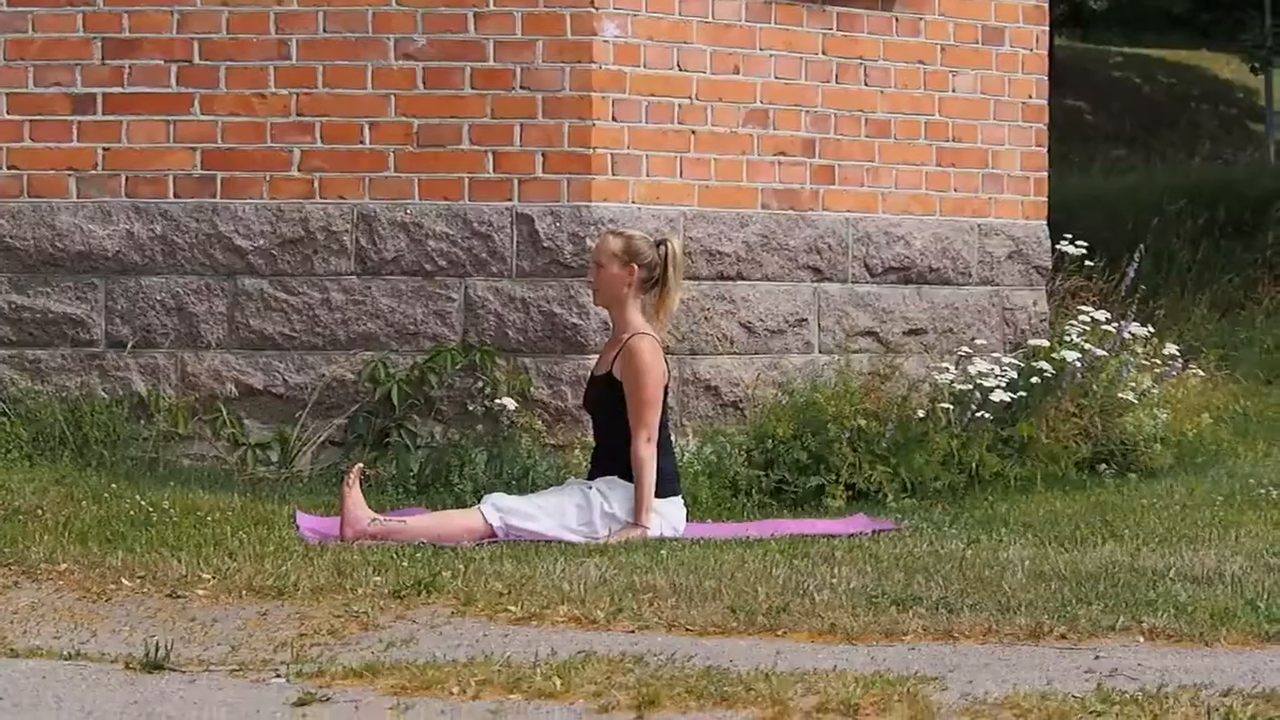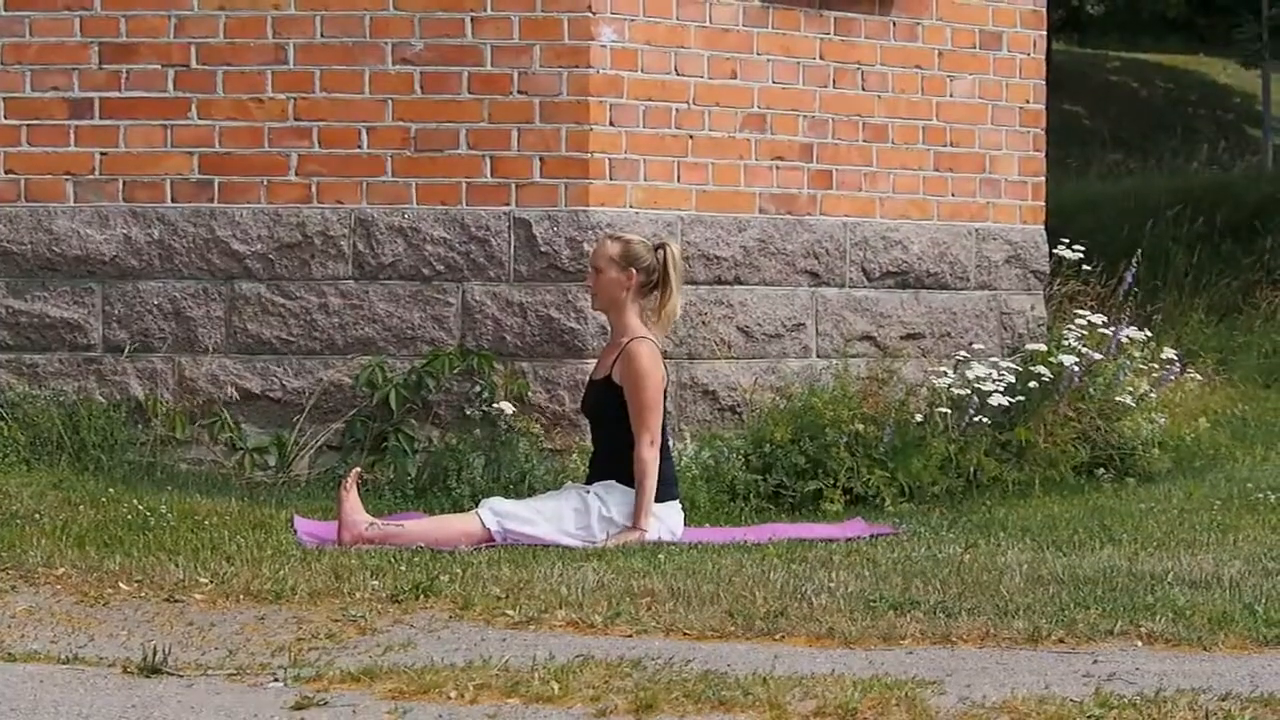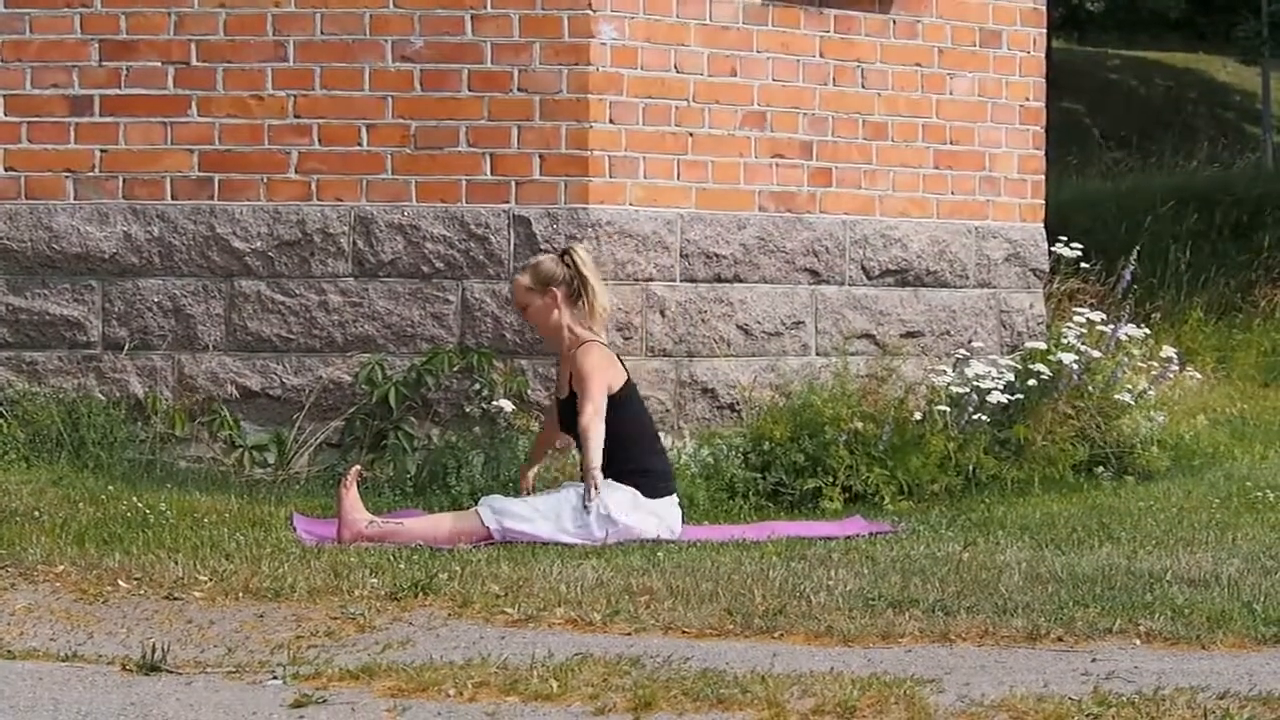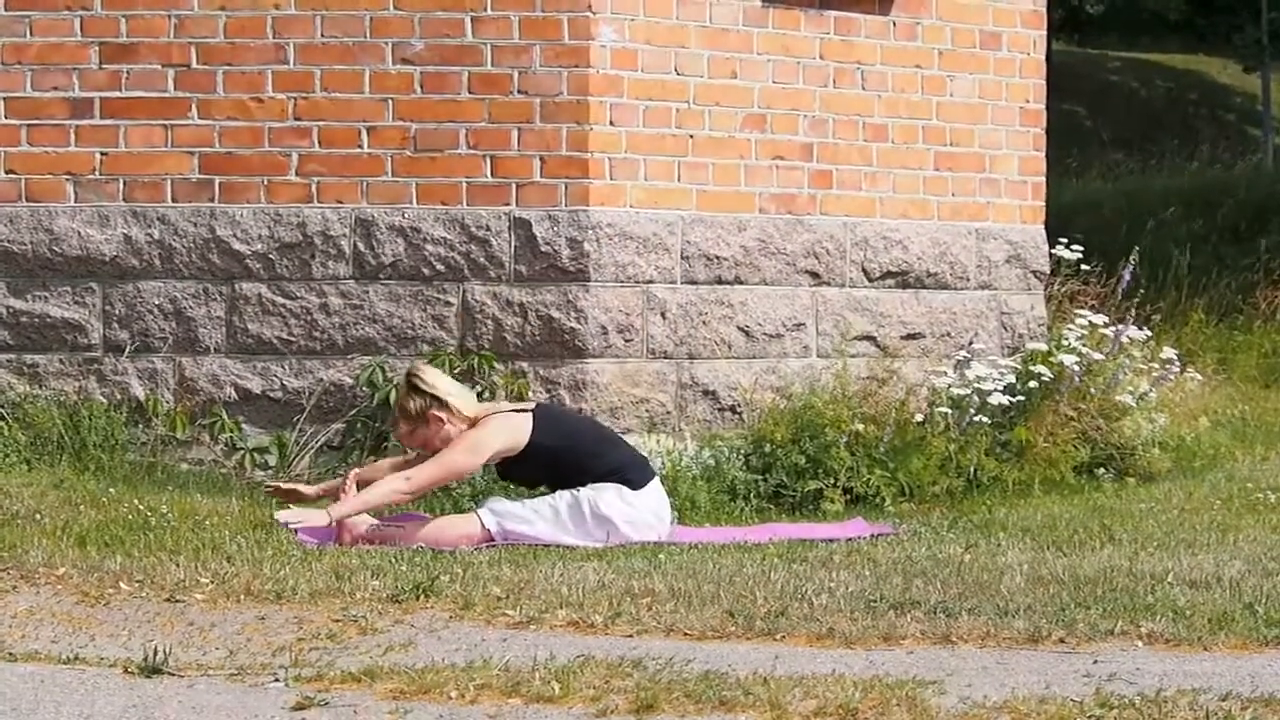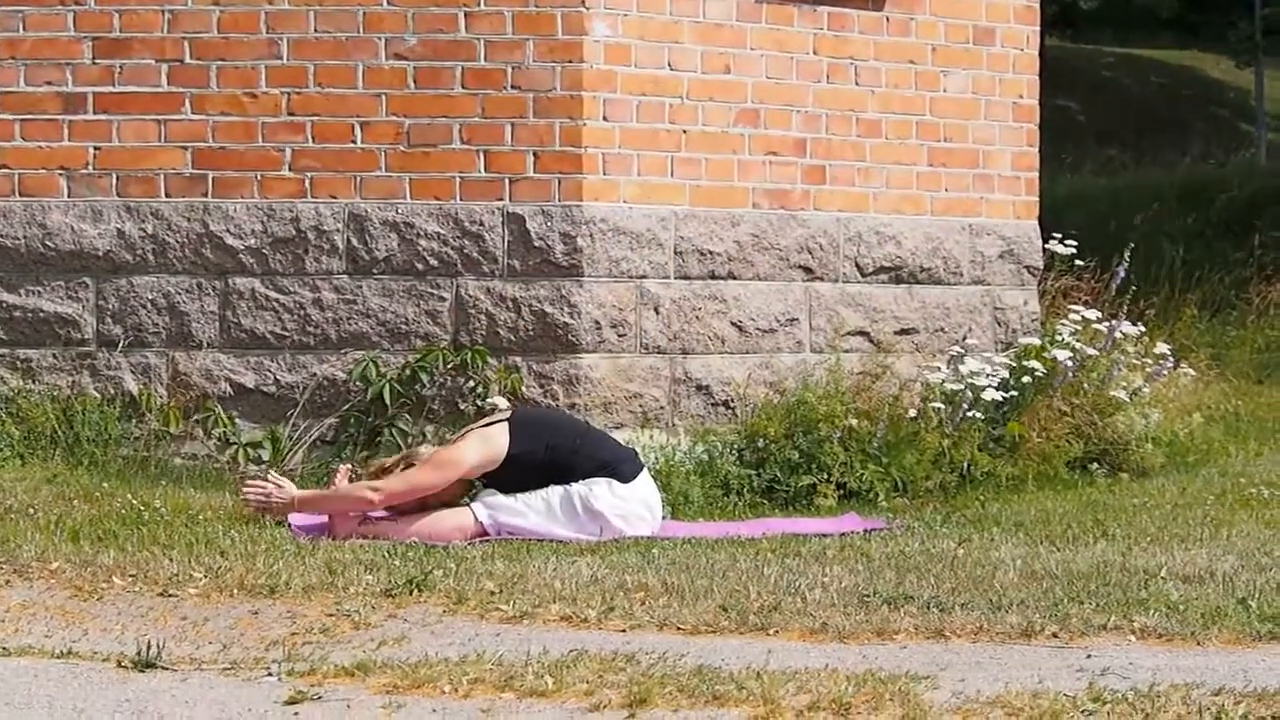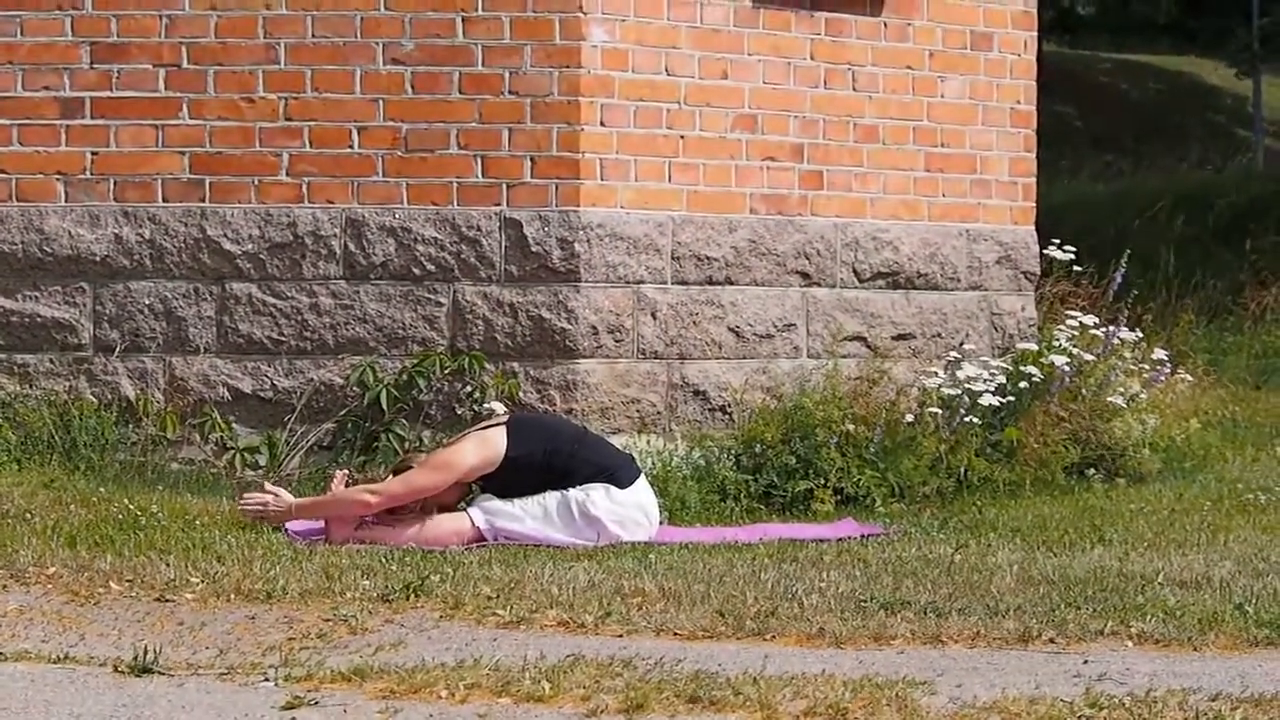
dt=0.7s
person 1, frame 1
left shoulder: (640, 348)
right shoulder: (618, 344)
left elbow: (645, 440)
left wrist: (642, 522)
left hip: (640, 501)
right hip: (611, 493)
left knee: (501, 515)
right knee: (503, 507)
left ankle: (372, 528)
right ankle: (376, 526)
person 1, frame 2
left shoulder: (639, 352)
right shoulder: (617, 348)
left elbow: (648, 444)
left wrist: (641, 524)
left hip: (634, 506)
right hip: (610, 497)
left knee: (499, 518)
right knee: (502, 512)
left ankle: (370, 533)
right ankle: (373, 530)
person 1, frame 3
left shoulder: (588, 356)
right shoulder: (570, 353)
left elbow: (591, 416)
right elbow: (557, 416)
left wrist: (593, 469)
right wrist: (530, 464)
left hip: (639, 508)
right hip: (618, 499)
left knee: (495, 519)
right knee: (496, 514)
left ankle: (367, 531)
right ankle: (372, 526)
person 1, frame 4
left shoulder: (492, 432)
right shoulder: (488, 420)
left elbow: (407, 483)
right elbow: (402, 465)
left wrist: (331, 515)
right wrist: (319, 490)
left hip: (627, 506)
right hip: (623, 503)
left knee: (486, 525)
person 1, frame 5
left shoulder: (467, 454)
right shoulder: (475, 441)
left elbow: (376, 495)
right elbow: (381, 489)
left wrist: (295, 500)
left hip: (615, 501)
right hip: (620, 494)
left knee: (475, 522)
person 1, frame 6
left shoulder: (463, 458)
right shoulder: (475, 445)
left elbow: (373, 497)
right elbow: (381, 493)
left wrist: (292, 508)
left hip: (614, 506)
right hip: (615, 500)
left knee: (473, 526)
